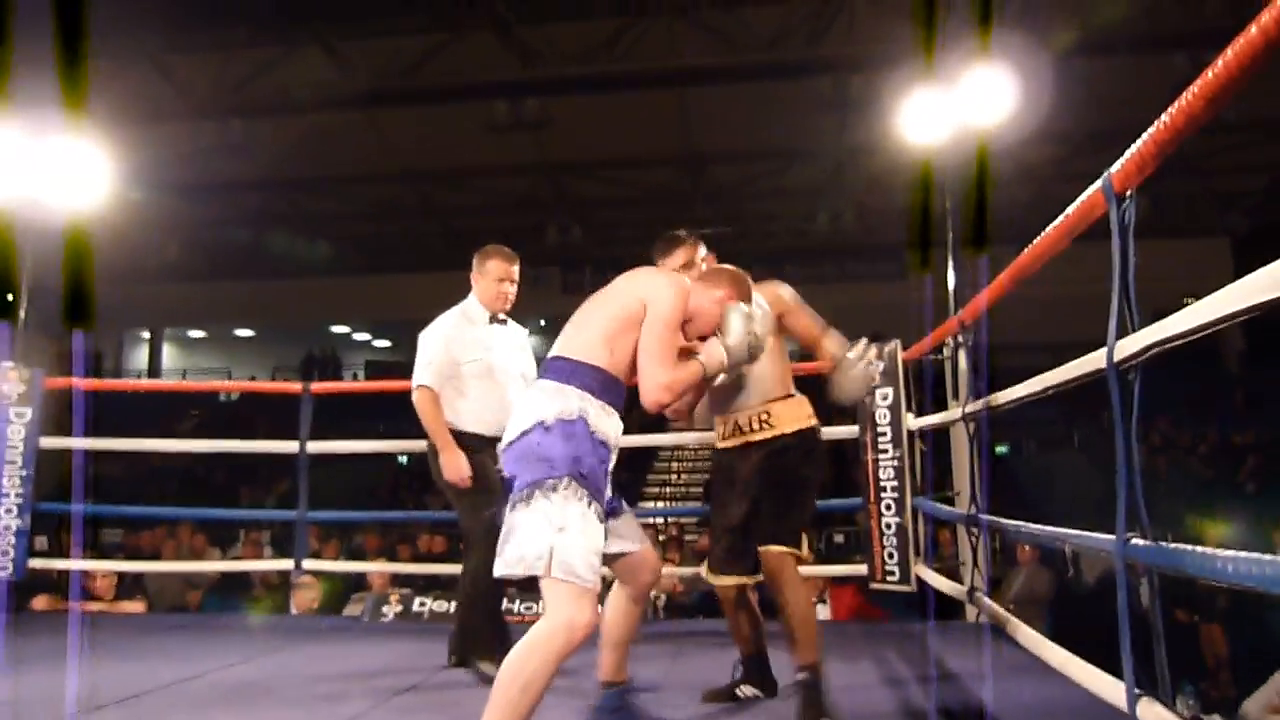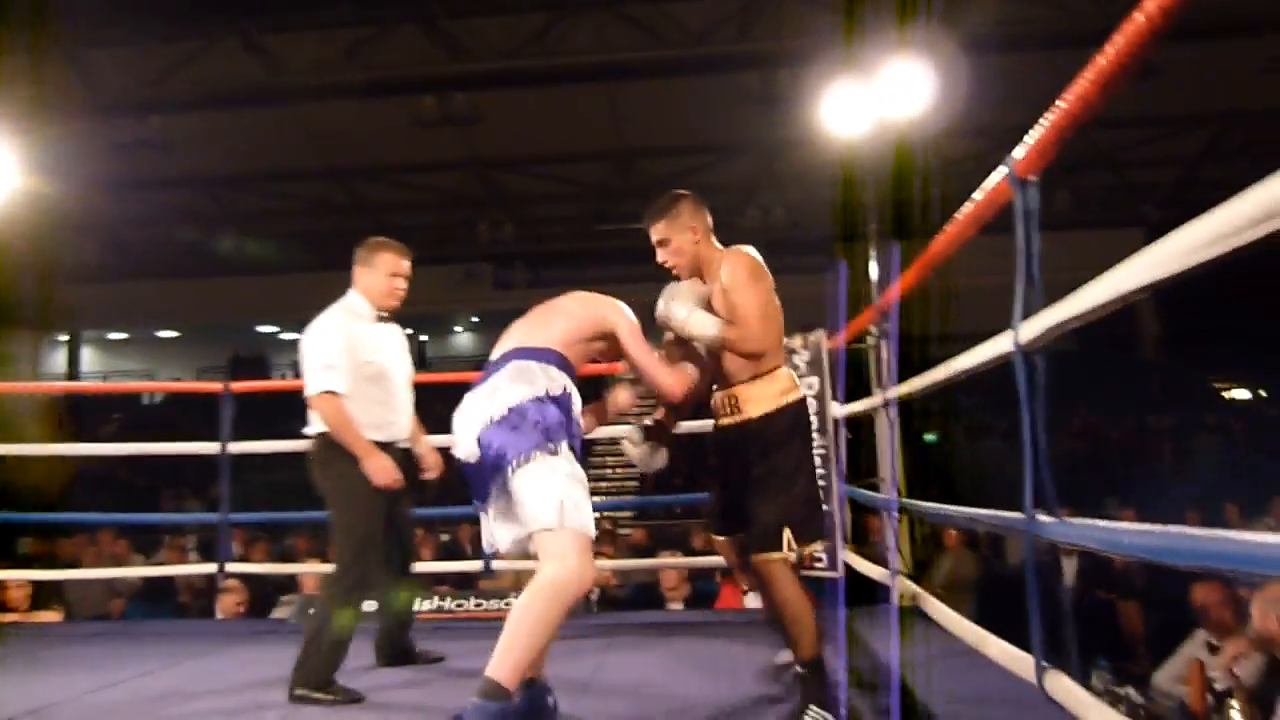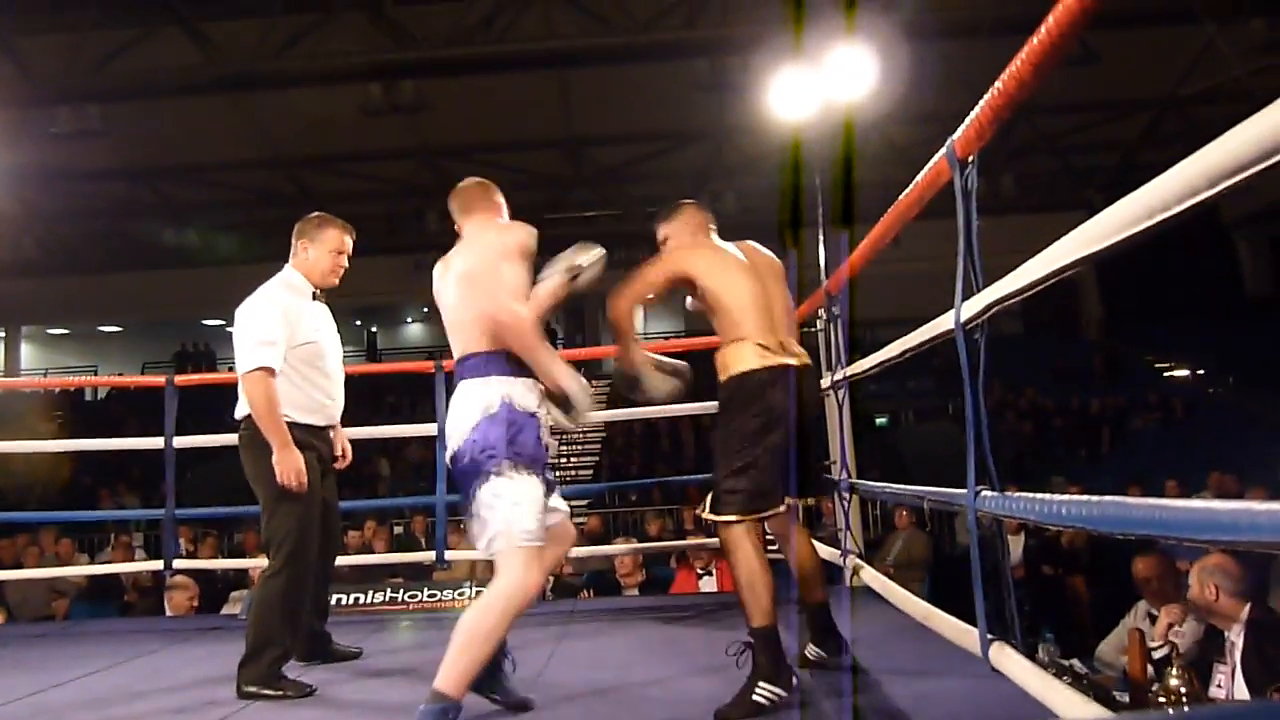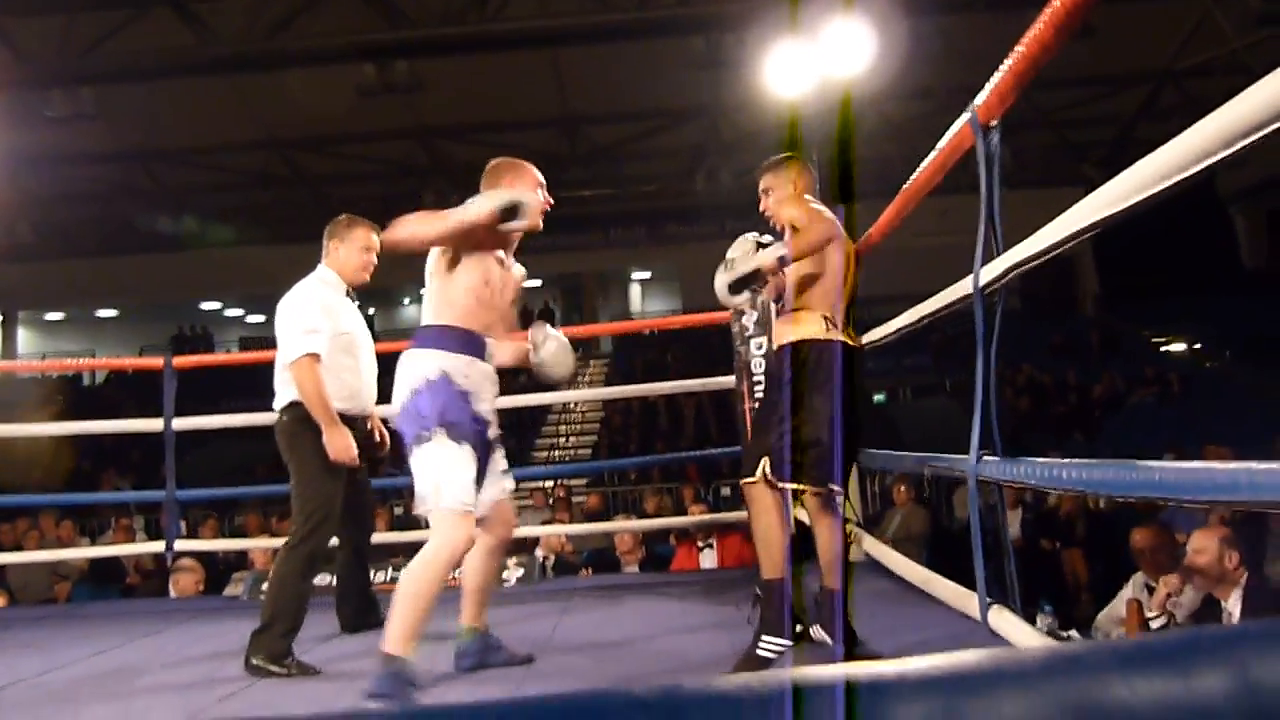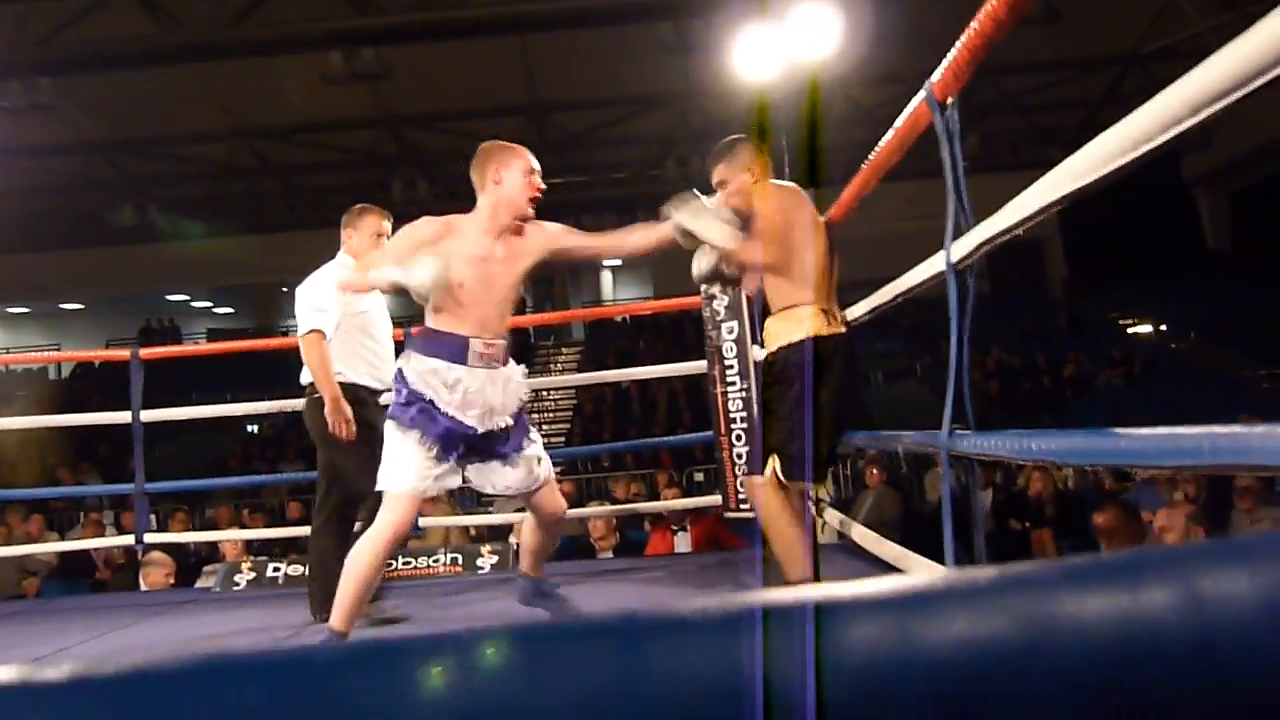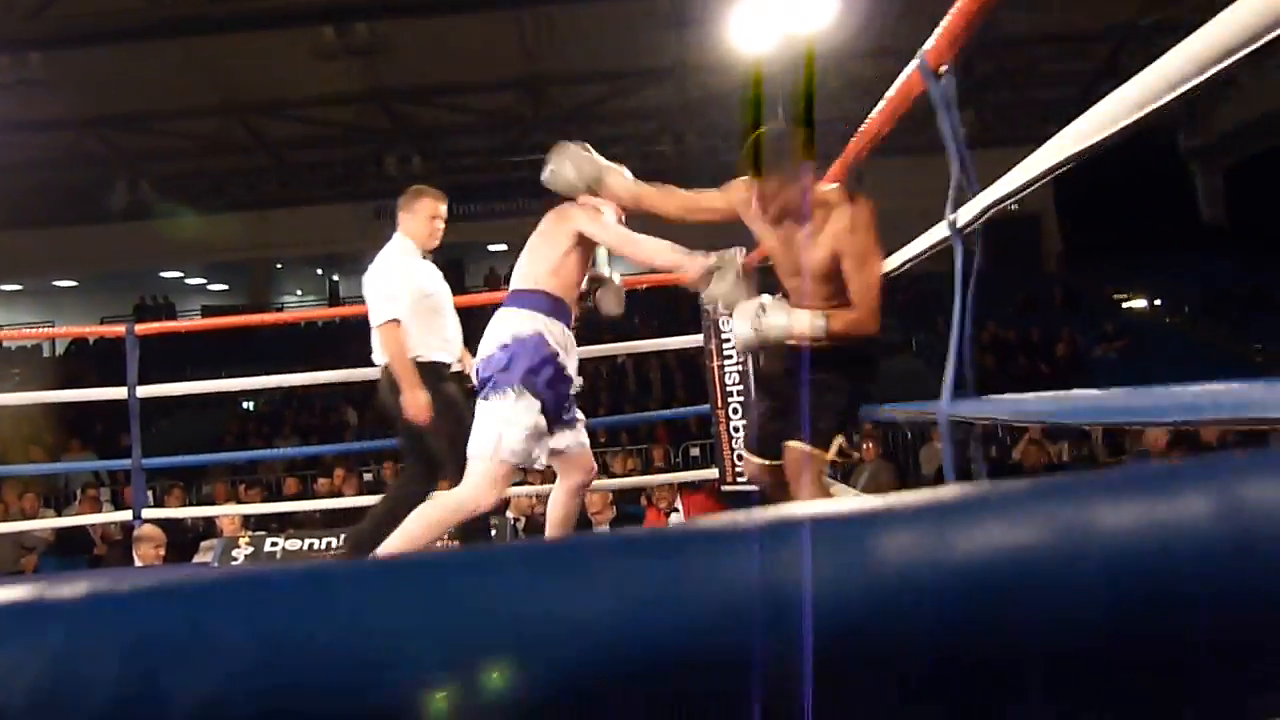
dt=0.4s
person 1, frame 1
left shoulder: (766, 294)
left elbow: (823, 339)
right elbow: (676, 412)
left wrist: (848, 362)
left hip: (789, 437)
right hip: (734, 451)
left knee: (777, 560)
right knee: (727, 580)
right ankle: (757, 674)
person 1, frame 2
left shoulder: (738, 264)
right shoulder: (699, 286)
left elbow: (757, 342)
left wrist: (692, 320)
right wrist: (657, 427)
left hip: (771, 420)
right hip: (738, 424)
left knee: (769, 558)
right knee: (733, 545)
right ankle: (803, 646)
person 1, frame 3
left shoulder: (688, 256)
right shoulder: (759, 254)
left elbow: (622, 306)
left wrist: (638, 365)
left hip: (753, 380)
right hip: (790, 375)
left knee: (735, 522)
right knee: (786, 514)
left ankle: (770, 672)
right ankle: (825, 638)
person 1, frame 4
left shoulder: (806, 210)
right shoulder: (831, 235)
left elbow: (815, 238)
left wrist: (765, 259)
right wrist: (766, 269)
left hip: (806, 350)
right hip: (837, 356)
left knee: (762, 481)
right knee: (819, 491)
left ankle: (775, 623)
right ankle: (833, 622)
person 1, frame 5
left shoulder: (773, 196)
right shoulder: (791, 205)
left elbow: (766, 256)
left wrist: (718, 245)
right wrist: (730, 261)
left hip: (801, 345)
right hip: (818, 344)
left knee: (765, 482)
right knee: (789, 480)
person 1, frame 6
left shoulder: (848, 217)
right shoulder: (749, 198)
left elbow: (868, 318)
right elbow: (671, 202)
left wrist: (795, 322)
right wrist: (602, 172)
left hip: (840, 349)
right hip: (789, 346)
left knee: (803, 465)
right knee: (762, 468)
person 2, frame 1
left shoulder: (642, 294)
right shoulder: (671, 287)
right elbow: (656, 393)
right wrist: (718, 356)
left hip: (571, 433)
right hip: (560, 426)
left knee: (642, 567)
right knee: (573, 618)
person 2, frame 2
left shoulder: (548, 318)
right shoulder: (609, 309)
right elbow: (672, 387)
left wrist: (611, 402)
right wrist: (694, 366)
left hip: (478, 413)
right hip: (524, 403)
left knee: (563, 560)
right knee: (572, 568)
person 2, frame 3
left shoulder: (449, 266)
right shoulder: (510, 234)
right elbow: (509, 314)
left wrist: (562, 279)
right wrist: (560, 377)
left hip: (475, 408)
right hip: (498, 407)
left knee: (557, 539)
right knee: (523, 575)
left ankle: (487, 663)
person 2, frame 4
left shoulder: (509, 271)
right shoulder: (466, 233)
right elbow: (399, 234)
left wrist: (533, 351)
right wrist: (484, 210)
left hip: (470, 390)
right hip: (437, 379)
left knee: (500, 524)
right knee: (454, 532)
left ankle: (475, 640)
right ankle: (391, 674)
person 2, frame 5
left shoulder: (536, 239)
right shoulder: (431, 232)
left elbow: (614, 244)
right elbow: (352, 278)
left wrist: (680, 222)
right wrist: (396, 272)
left hip: (493, 390)
right hip: (430, 387)
left knee: (550, 508)
right knee: (395, 523)
left ankle: (532, 582)
right ankle: (332, 642)
person 2, frame 6
left shoulder: (577, 240)
right shoulder: (580, 213)
right elbow: (630, 244)
left wrist: (594, 297)
right wrist: (706, 267)
left hip: (539, 350)
right hip: (525, 345)
left knee: (580, 469)
right knee: (482, 491)
person 3, frame 1
left shoulder: (516, 334)
right shoulder: (448, 328)
left elbow: (529, 394)
right elbow: (423, 392)
right wrist: (447, 450)
left hip: (503, 450)
right hip: (464, 450)
left knee: (487, 547)
right knee: (489, 542)
left ankle: (467, 646)
right ankle: (487, 648)
person 3, frame 2
left shoulder: (392, 332)
right shoulder: (334, 327)
right elbow: (323, 398)
left wrist: (420, 444)
right wrist: (369, 455)
left hip: (388, 456)
right hip: (346, 458)
left knee: (398, 555)
right knee: (357, 566)
left ankle: (395, 645)
right ankle: (312, 675)
person 3, frame 3
left shoulder: (316, 308)
right shoulder: (271, 302)
right elbow: (256, 378)
left wrist: (335, 431)
right wrist: (283, 448)
left hip: (313, 440)
right hip: (281, 443)
left knee: (323, 545)
right knee: (293, 554)
left ankle: (311, 640)
right ankle: (259, 673)
person 3, frame 4
left shoulder: (343, 303)
right shoulder: (310, 298)
right elbow: (303, 366)
left wrist: (370, 418)
right wrist: (332, 428)
left hip: (343, 427)
right hip: (313, 428)
left knee: (357, 521)
right knee: (312, 531)
left ankle: (358, 611)
right ankle: (268, 647)
person 3, frame 5
left shoulder: (366, 289)
right shoulder: (328, 282)
right elbow: (312, 340)
right wrist: (334, 401)
left hip: (359, 402)
right hip: (342, 403)
left knee: (338, 503)
right knee: (383, 491)
left ankle: (327, 601)
person 3, frame 6
left shoulder: (425, 268)
right shoulder: (393, 264)
right elbow: (389, 327)
left wrist: (467, 361)
right wrist: (413, 387)
left hip: (430, 377)
right hip: (419, 379)
left knee: (421, 475)
right knee: (467, 463)
left ankle: (357, 546)
